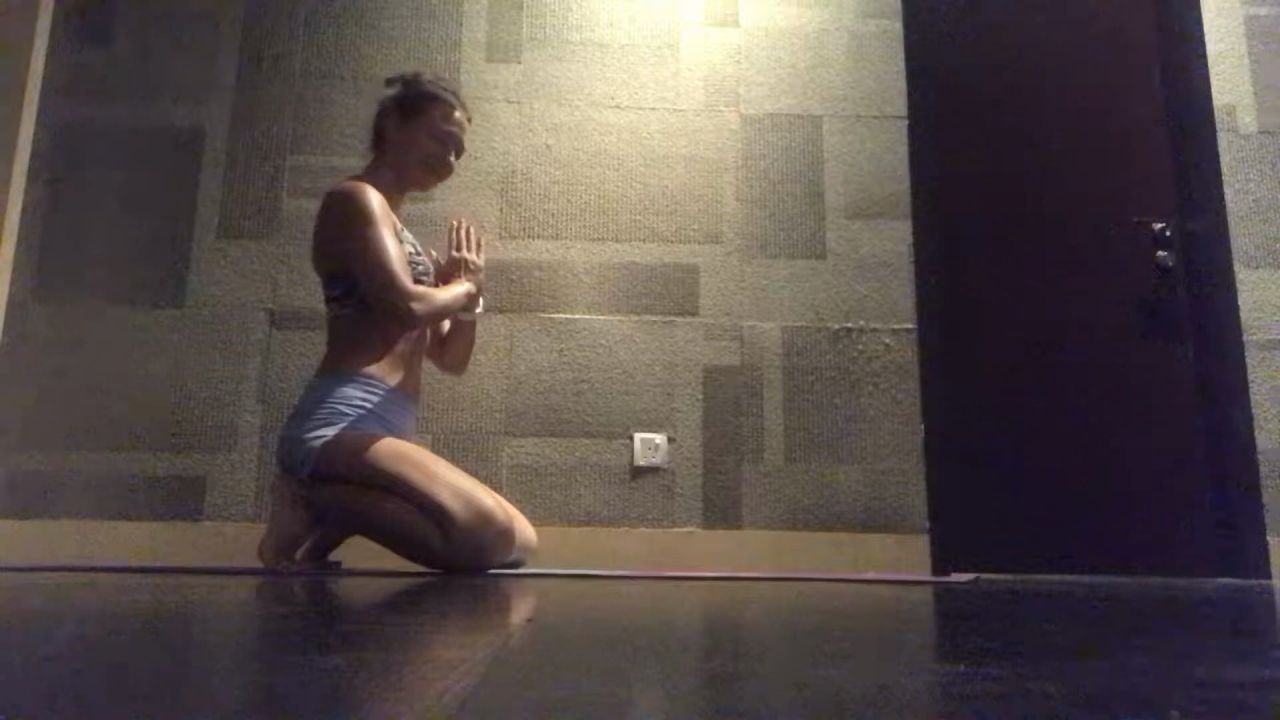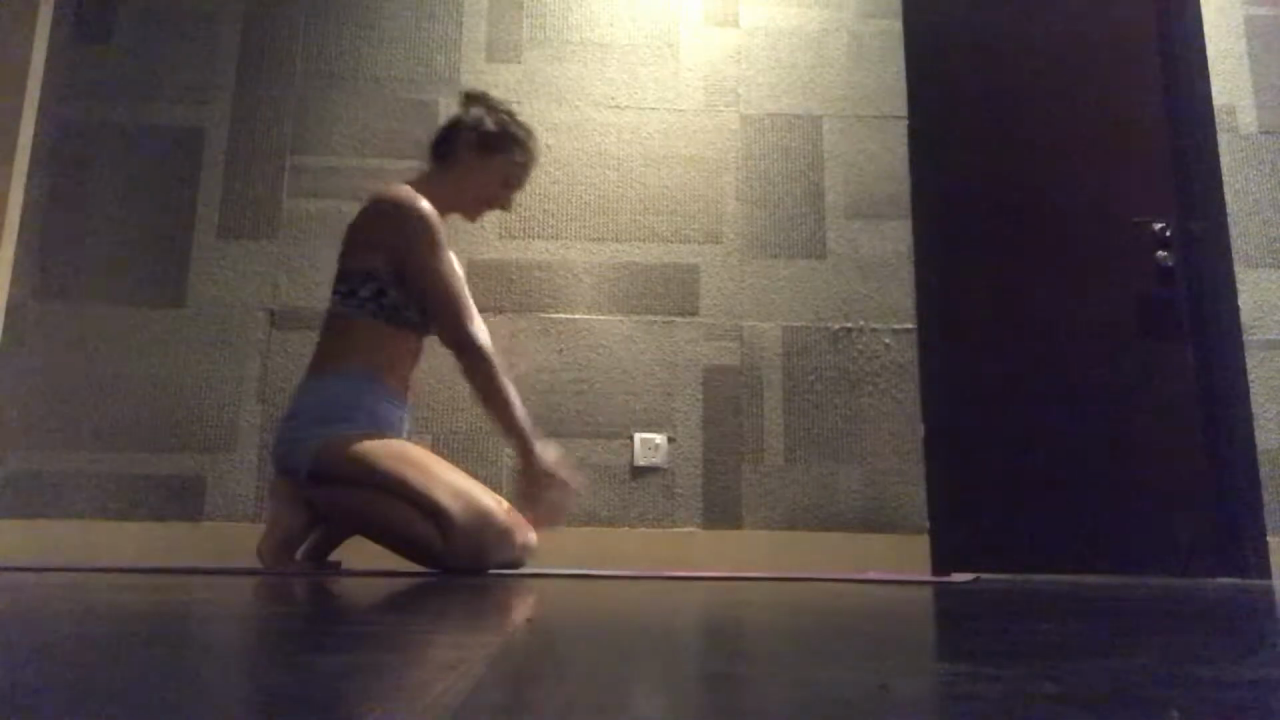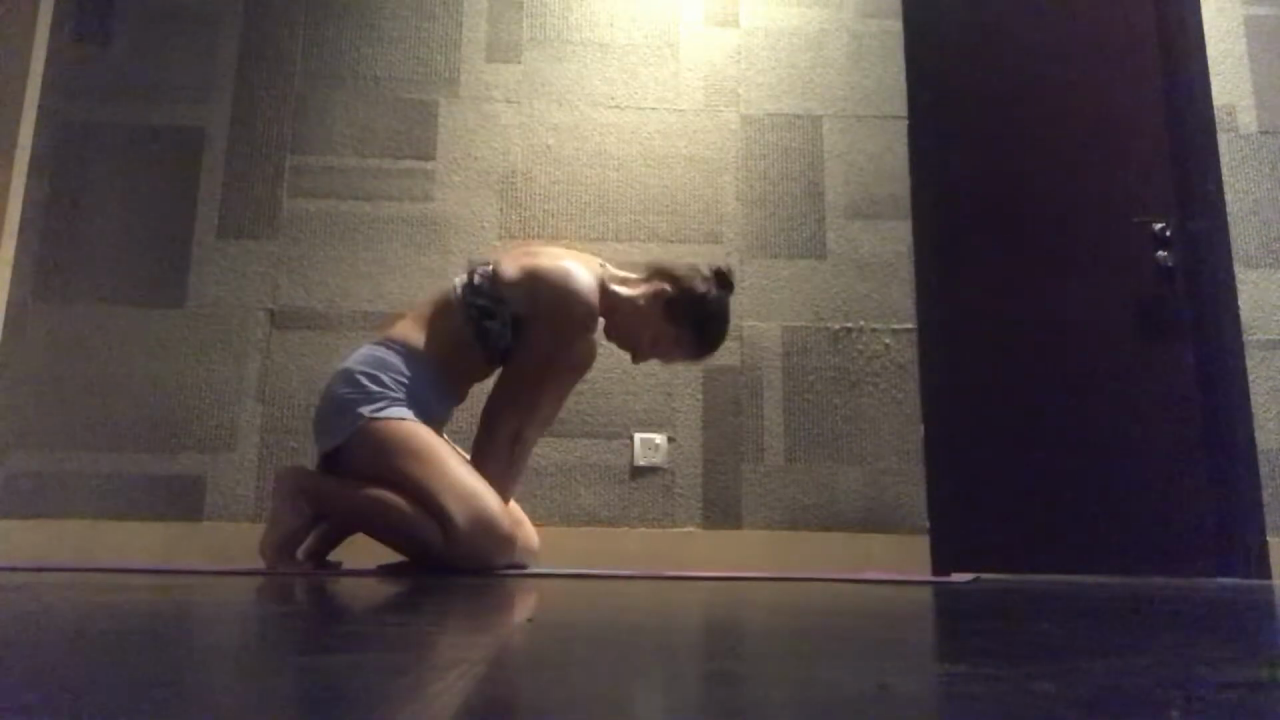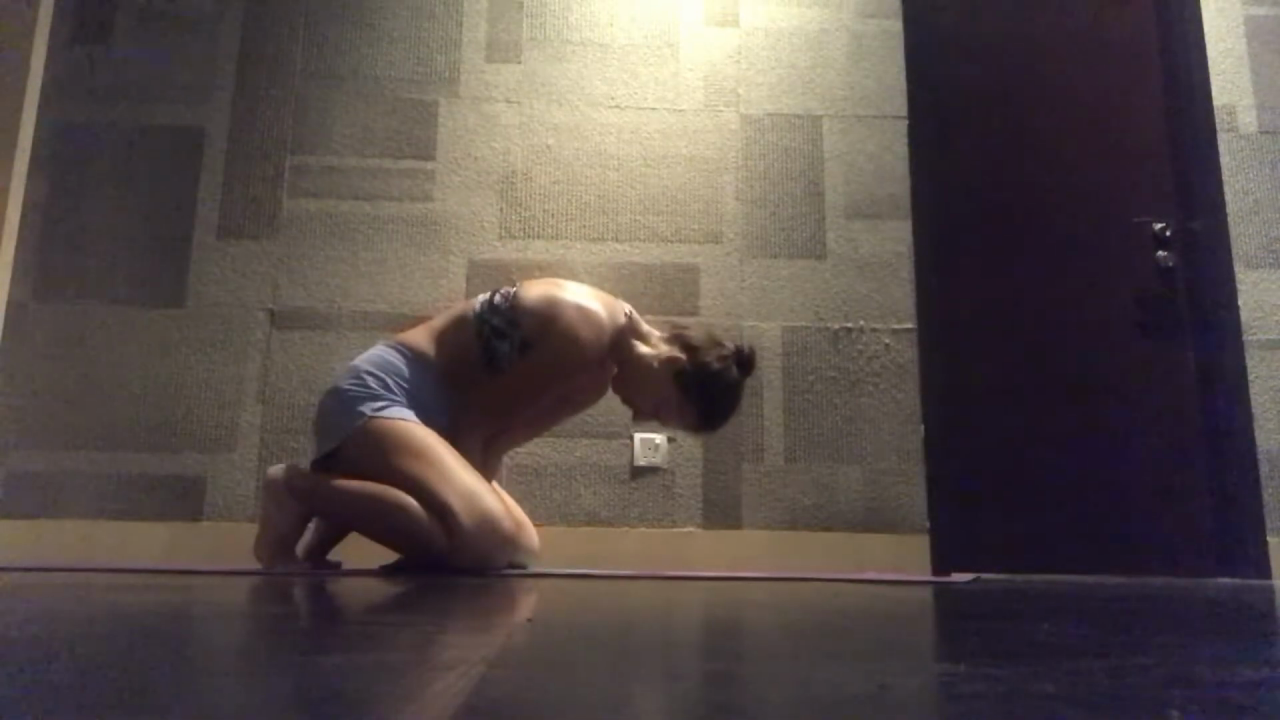
dt=1s
person 1, frame 1
left shoulder: (400, 234)
right shoulder: (356, 199)
left elbow: (451, 358)
right elbow: (405, 306)
left wrist: (468, 292)
right wrist: (462, 288)
left hip: (381, 431)
right hip: (340, 426)
left knee: (516, 540)
right knee: (489, 536)
left ankle: (329, 517)
right ankle: (314, 501)
person 1, frame 2
left shoulder: (444, 260)
right shoulder: (405, 211)
left elbow: (480, 358)
right elbow: (468, 343)
left wrist: (533, 452)
right wrist: (534, 451)
left hip: (377, 428)
right hip: (334, 425)
left knee: (516, 539)
right knee: (489, 537)
left ankle: (330, 519)
right ankle: (314, 501)
person 1, frame 3
left shoulder: (583, 347)
right shoulder: (574, 294)
left elbow: (524, 430)
right elbow: (502, 417)
left wrist: (487, 507)
right wrist: (484, 511)
left hip: (410, 407)
right hip: (375, 393)
left knee: (520, 544)
right knee: (490, 542)
left ankle: (338, 514)
right ankle: (311, 493)
person 1, frame 4
left shoulder: (599, 371)
right shoulder: (587, 330)
left elbow: (491, 438)
right elbow: (474, 424)
left hip: (413, 409)
right hip: (374, 396)
left knee: (518, 546)
right knee: (487, 540)
left ankle: (331, 512)
right ankle: (300, 490)
